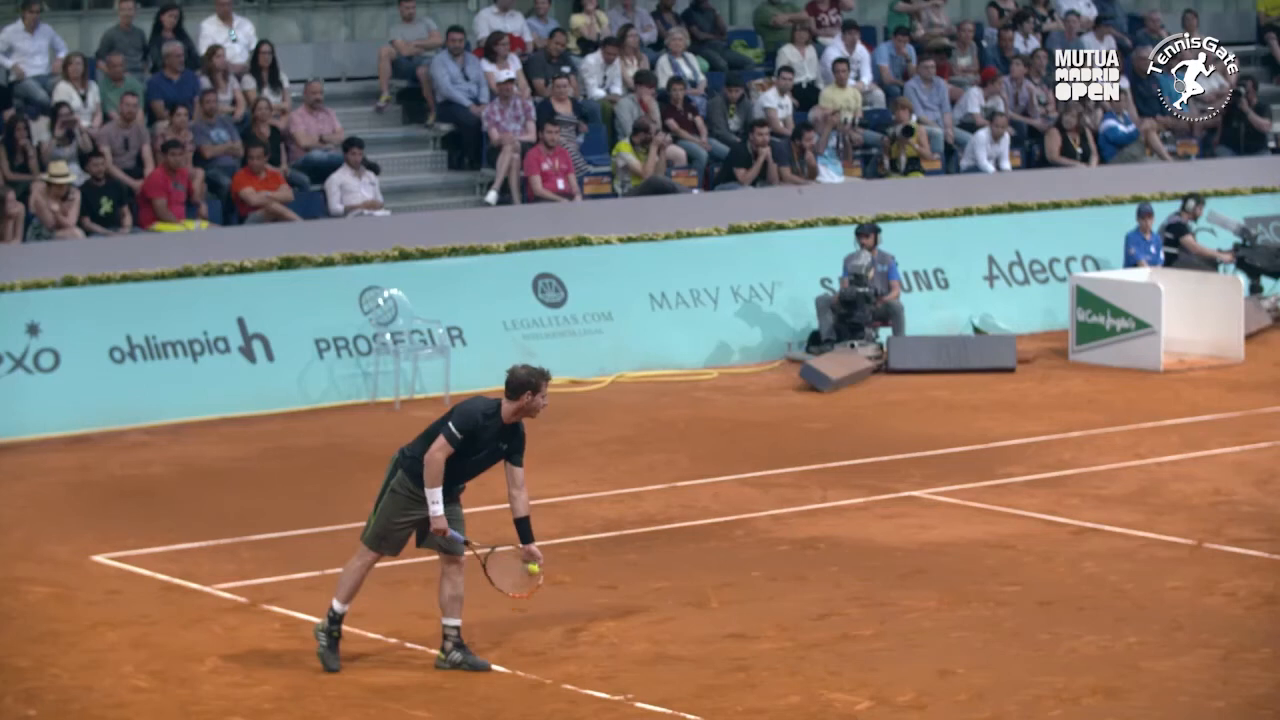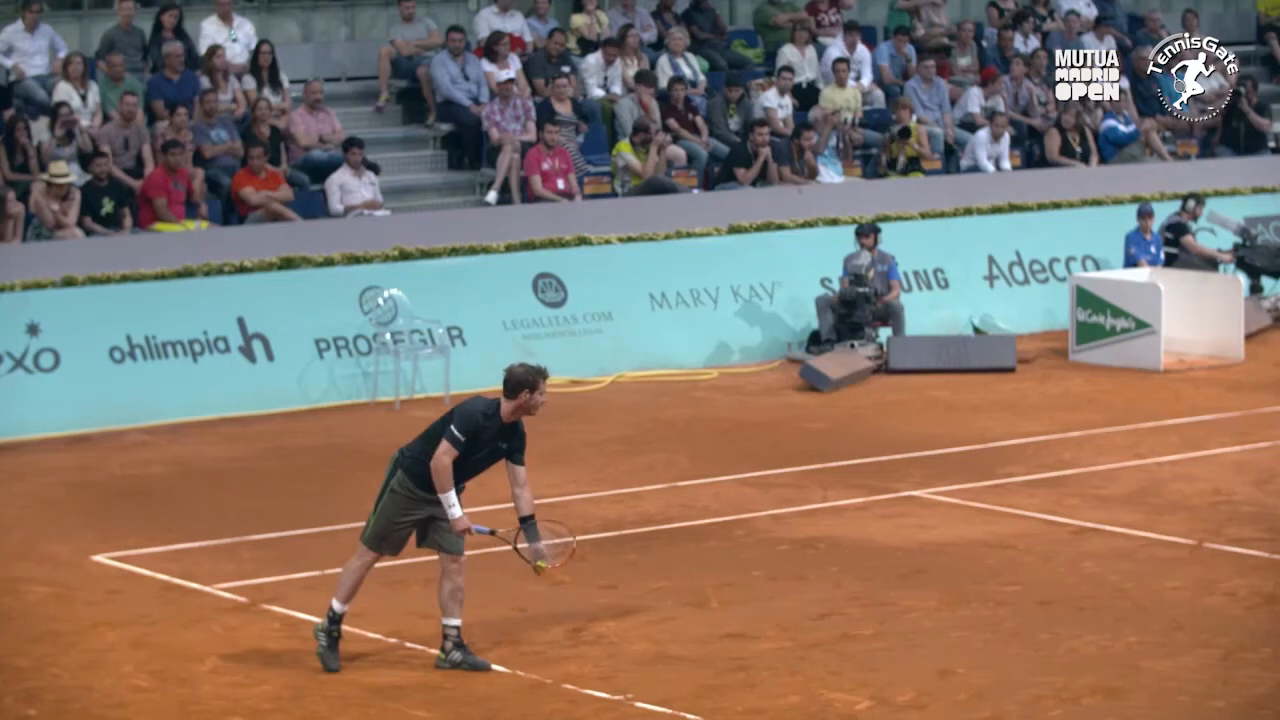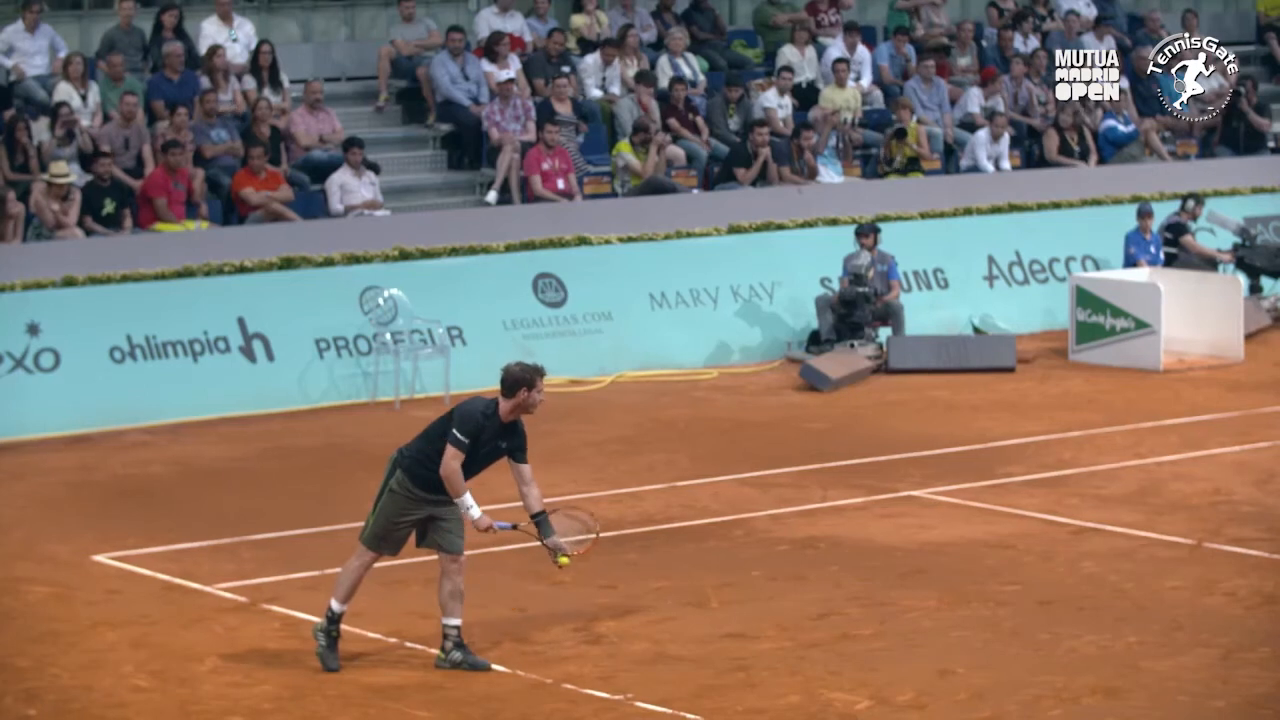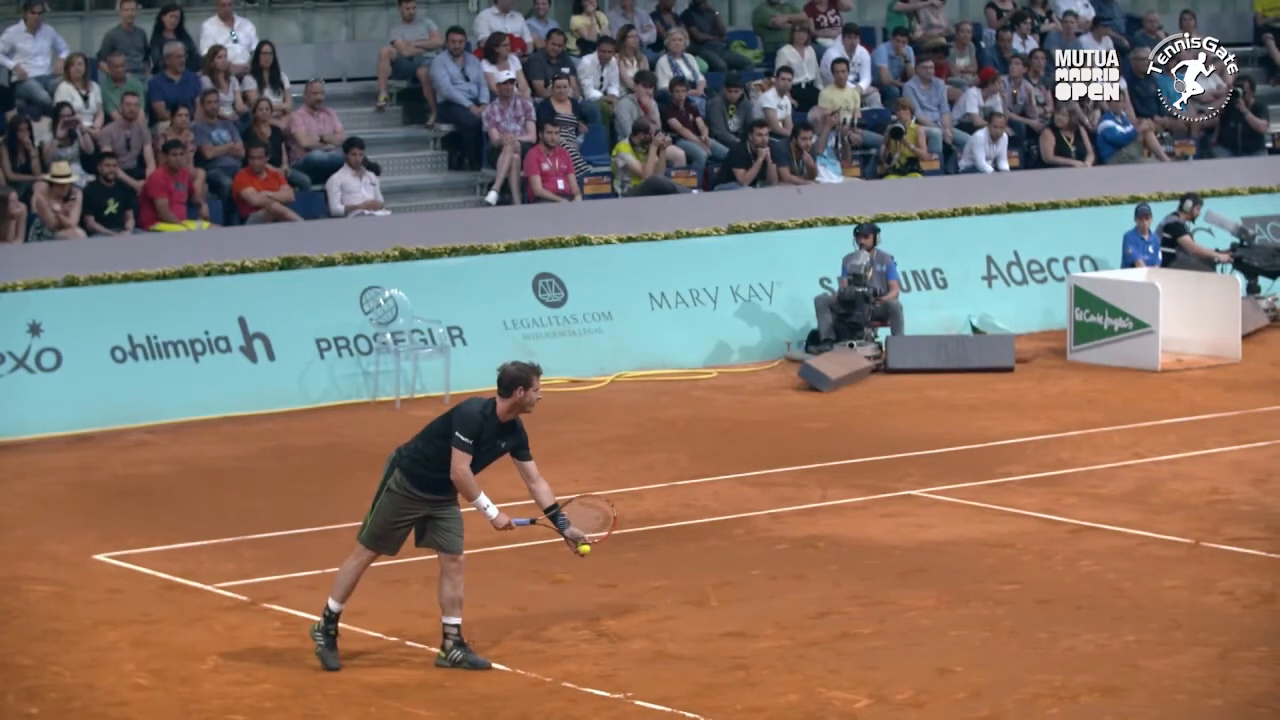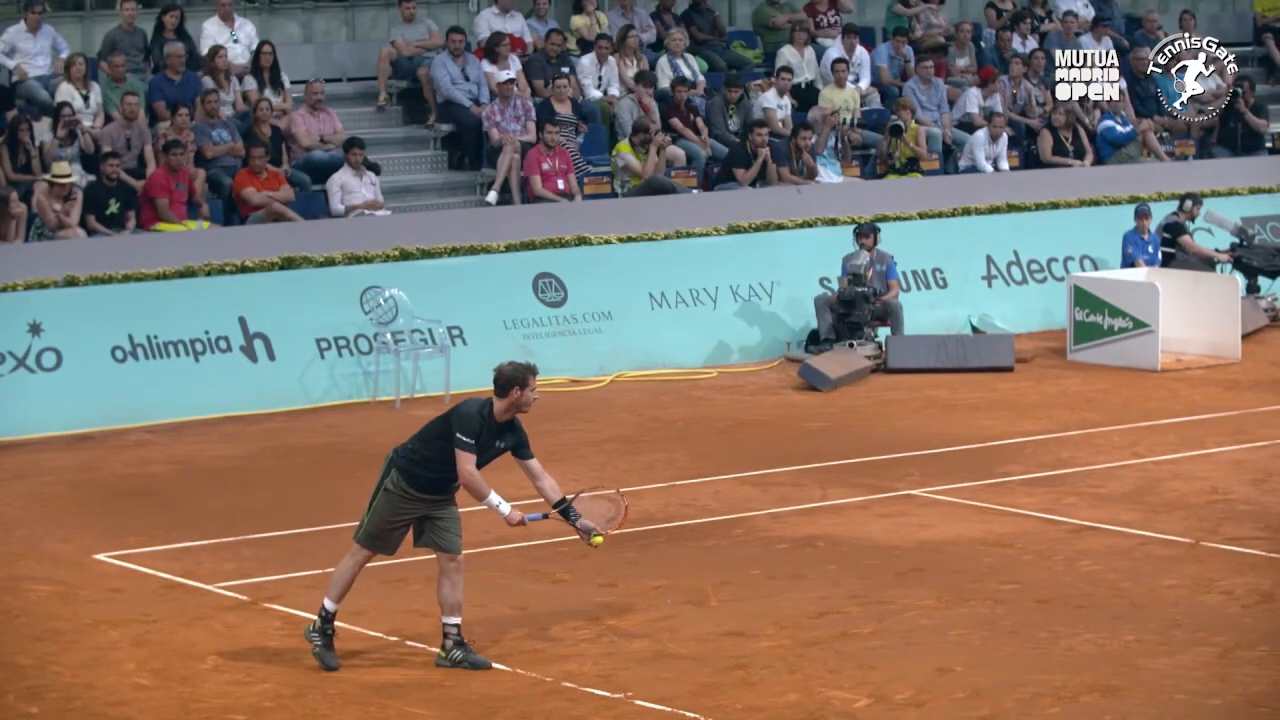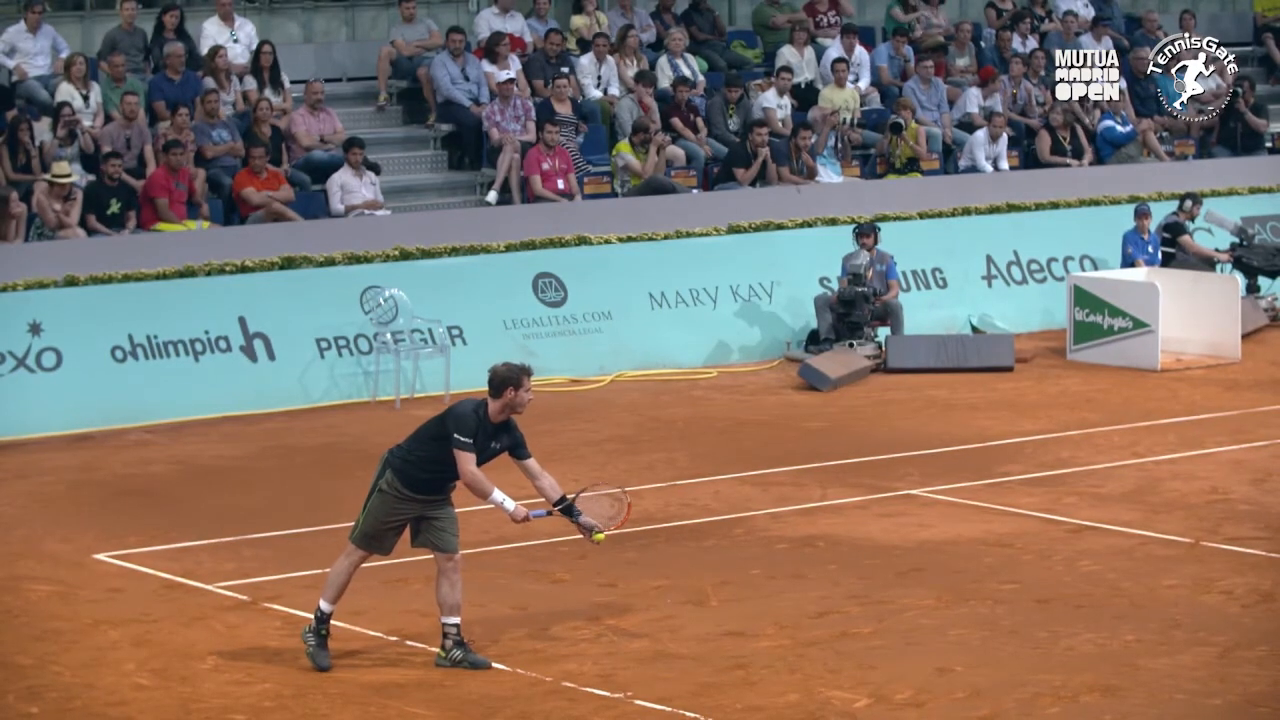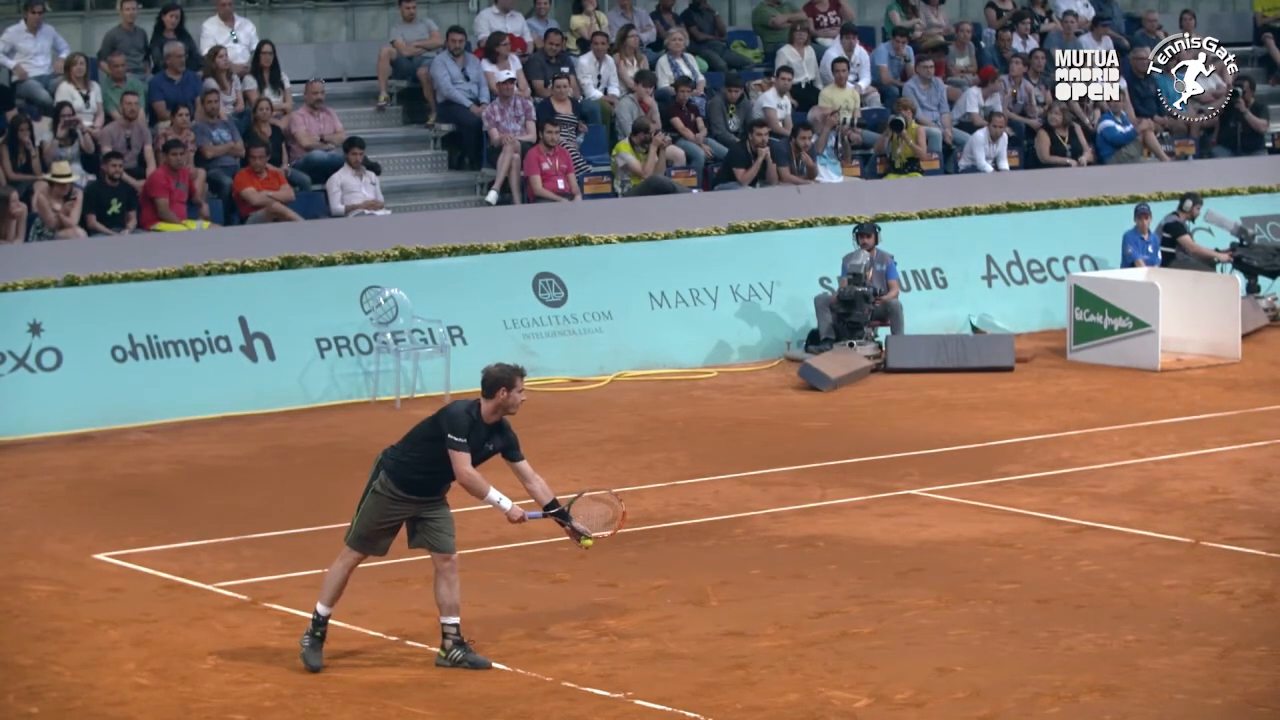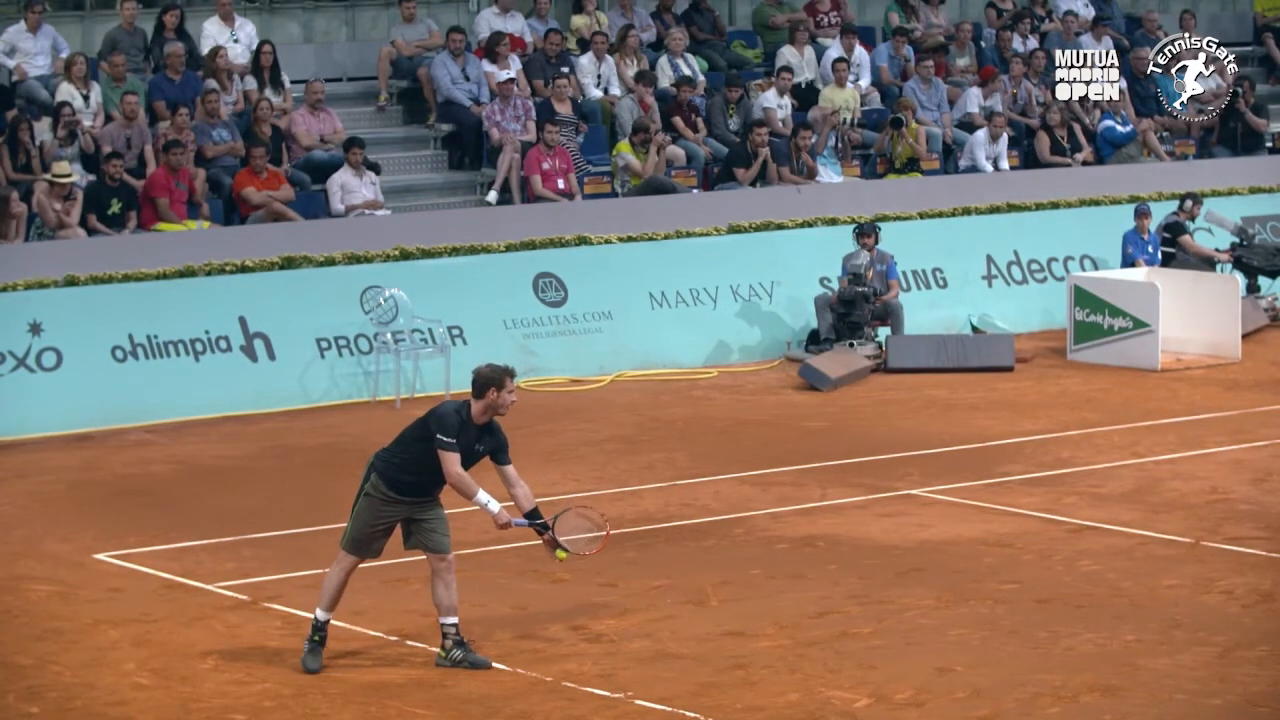
dt=0.4s
person 1, frame 1
left shoulder: (515, 434)
right shoulder: (474, 412)
left elbow: (517, 490)
right elbow: (434, 456)
left wrist: (527, 540)
right wrist: (436, 512)
left hip: (447, 493)
right hip: (410, 482)
left knee: (454, 562)
right knee: (369, 554)
left ankle: (451, 647)
right ankle: (330, 628)
person 1, frame 2
left shoulder: (515, 433)
right shoulder: (474, 413)
left elbow: (520, 488)
right elbow: (439, 462)
left wrist: (533, 538)
right wrist: (456, 514)
left hip: (445, 492)
right hip: (409, 483)
left knee: (454, 562)
right knee: (369, 554)
left ankle: (451, 646)
right ankle: (329, 629)
person 1, frame 3
left shoulder: (515, 432)
right shoulder: (473, 413)
left elbow: (528, 486)
right elbow: (448, 469)
left wrist: (547, 532)
right wrist: (475, 513)
left hip: (444, 496)
right hip: (407, 484)
left knee: (454, 562)
right knee: (368, 554)
left ankle: (451, 646)
right ankle: (328, 628)
person 1, frame 4
left shoulder: (514, 432)
right shoulder: (472, 414)
left elbow: (536, 482)
right elbow: (459, 473)
left wrist: (563, 525)
right wrist: (492, 512)
left hip: (442, 495)
right hip: (405, 483)
left knee: (454, 561)
right knee: (365, 553)
left ankle: (451, 645)
right ankle: (326, 628)
person 1, frame 5
left shoulder: (512, 431)
right shoulder: (470, 414)
left elbow: (541, 478)
right elbow: (467, 475)
left wrist: (573, 517)
right wrist: (505, 510)
left hip: (440, 494)
right hip: (402, 483)
left knee: (453, 561)
right knee: (362, 553)
left ankle: (452, 645)
right ankle: (322, 627)
person 1, frame 6
left shoulder: (508, 432)
right shoulder: (465, 415)
left elbow: (540, 477)
right elbow: (469, 475)
left wrist: (575, 515)
right wrist: (509, 506)
left hip: (436, 494)
right hip: (397, 484)
left knee: (450, 561)
right knee: (356, 554)
left ankle: (451, 644)
right ankle: (318, 629)
person 1, frame 7
left shoulder: (502, 433)
right shoulder: (459, 415)
left elbow: (532, 481)
right elbow: (464, 474)
left wrist: (564, 519)
right wrist: (505, 506)
left hip: (431, 496)
right hip: (391, 485)
left knee: (448, 561)
right knee: (351, 556)
left ankle: (451, 644)
right ankle: (316, 632)
person 1, frame 8
left shoulder: (493, 435)
right shoulder: (448, 415)
left elbow: (516, 486)
right elbow: (454, 474)
left wrist: (542, 528)
right wrist: (493, 508)
left hip: (424, 497)
right hip: (384, 488)
left knee: (444, 561)
right knee: (348, 560)
left ankle: (451, 645)
right ankle: (316, 637)
